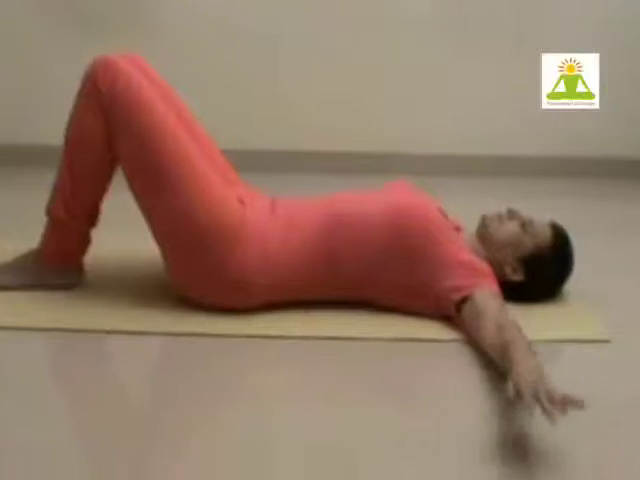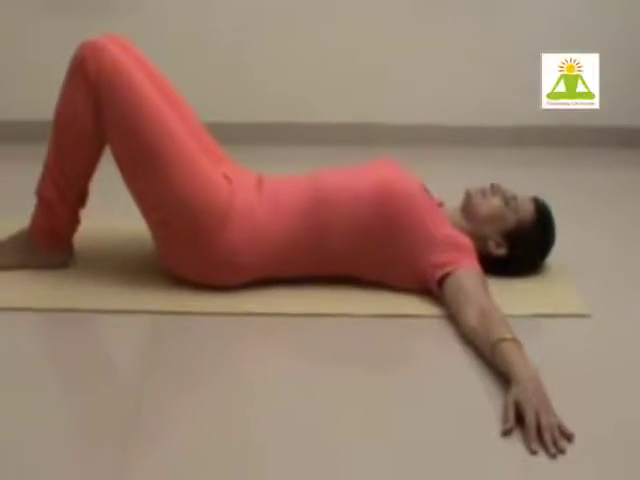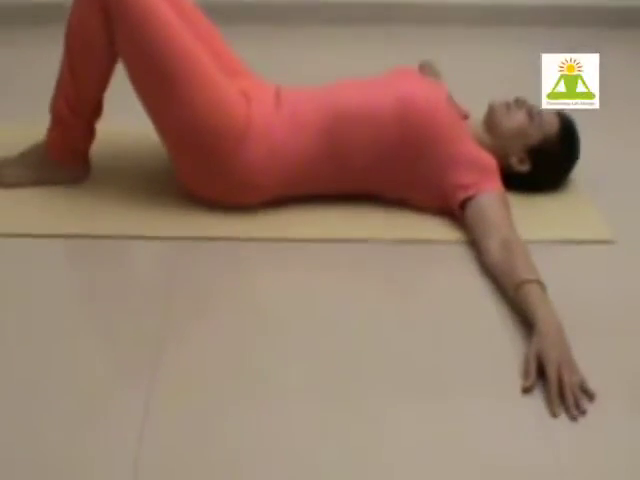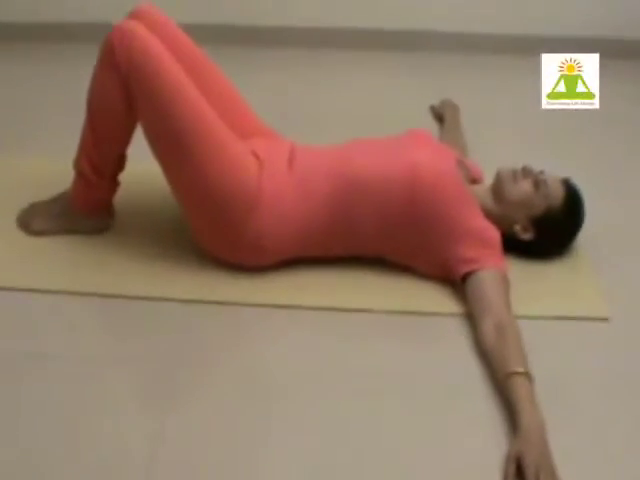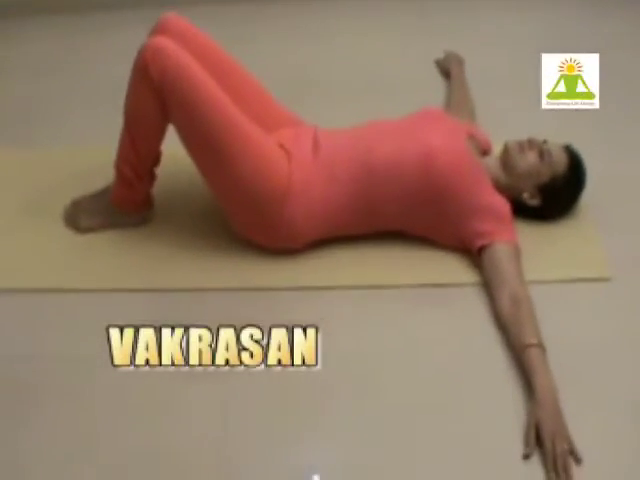
dt=1s
person 1, frame 1
left shoulder: (466, 273)
right shoulder: (451, 239)
left elbow: (494, 323)
left wrist: (526, 364)
left hip: (227, 257)
right hip: (248, 221)
left knee: (110, 78)
right knee: (124, 74)
left ankle: (56, 260)
right ankle: (60, 255)
person 1, frame 2
left shoulder: (449, 250)
right shoulder: (435, 221)
left elbow: (477, 312)
left wrist: (523, 375)
left hip: (217, 233)
right hip: (237, 196)
left knee: (99, 60)
right knee: (110, 53)
left ankle: (47, 240)
right ankle: (51, 234)
person 1, frame 3
left shoulder: (472, 171)
right shoulder: (454, 123)
left elbow: (500, 243)
left wrist: (546, 322)
right wrist: (431, 76)
left hip: (236, 151)
right hip: (257, 105)
left ankle: (63, 154)
right ankle: (67, 144)
person 1, frame 4
left shoulder: (477, 239)
right shoulder: (464, 176)
left elbow: (495, 322)
left wrist: (529, 421)
right wrist: (450, 112)
left hip: (249, 210)
right hip: (269, 160)
left ankle: (87, 206)
right ankle: (93, 195)
person 1, frame 5
left shoulder: (490, 213)
right shoulder: (471, 140)
left elbow: (512, 295)
right elbow: (456, 104)
left wrist: (545, 396)
right wrist: (455, 68)
left hip: (282, 197)
right hip: (295, 143)
left knee: (157, 56)
right knee: (169, 29)
left ankle: (127, 201)
right ankle: (132, 187)
